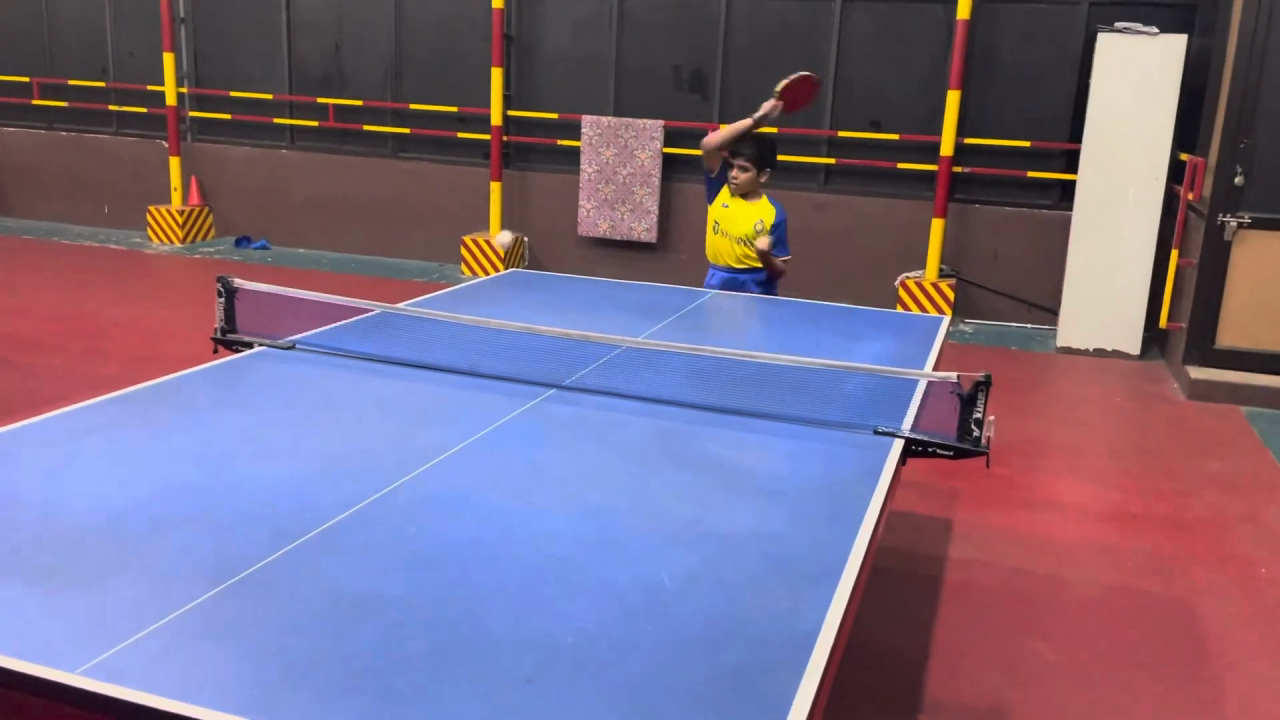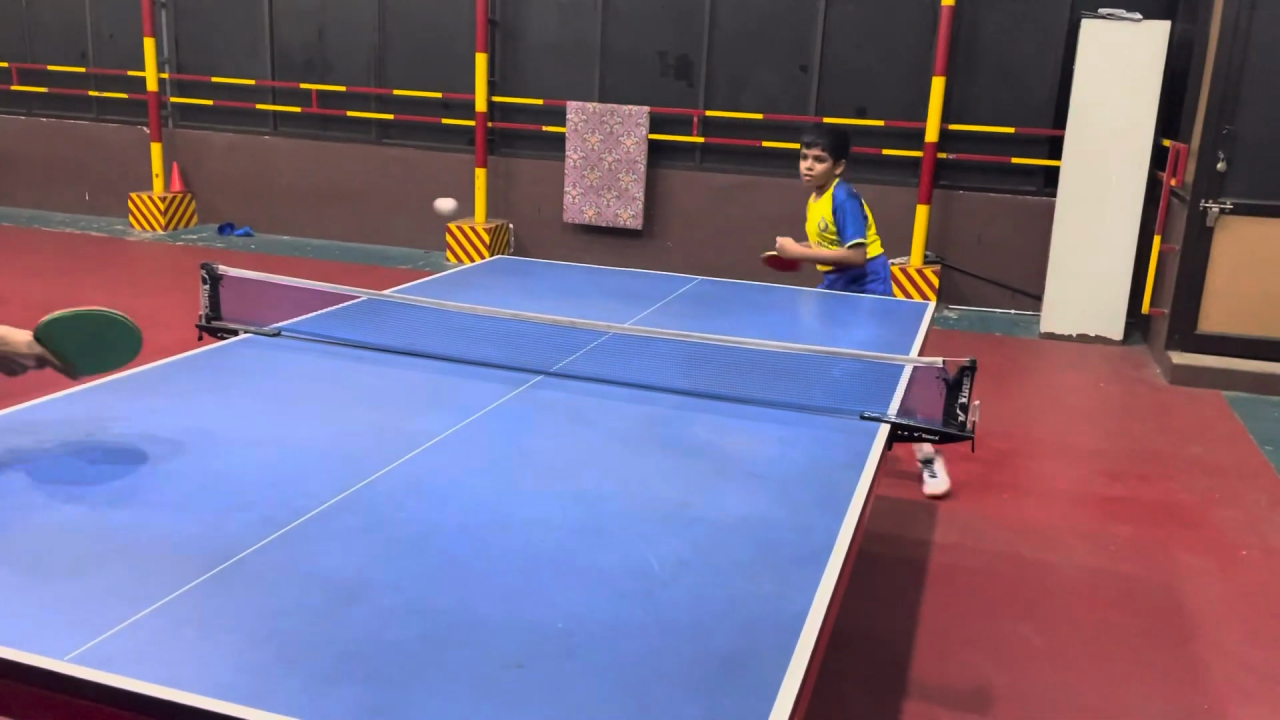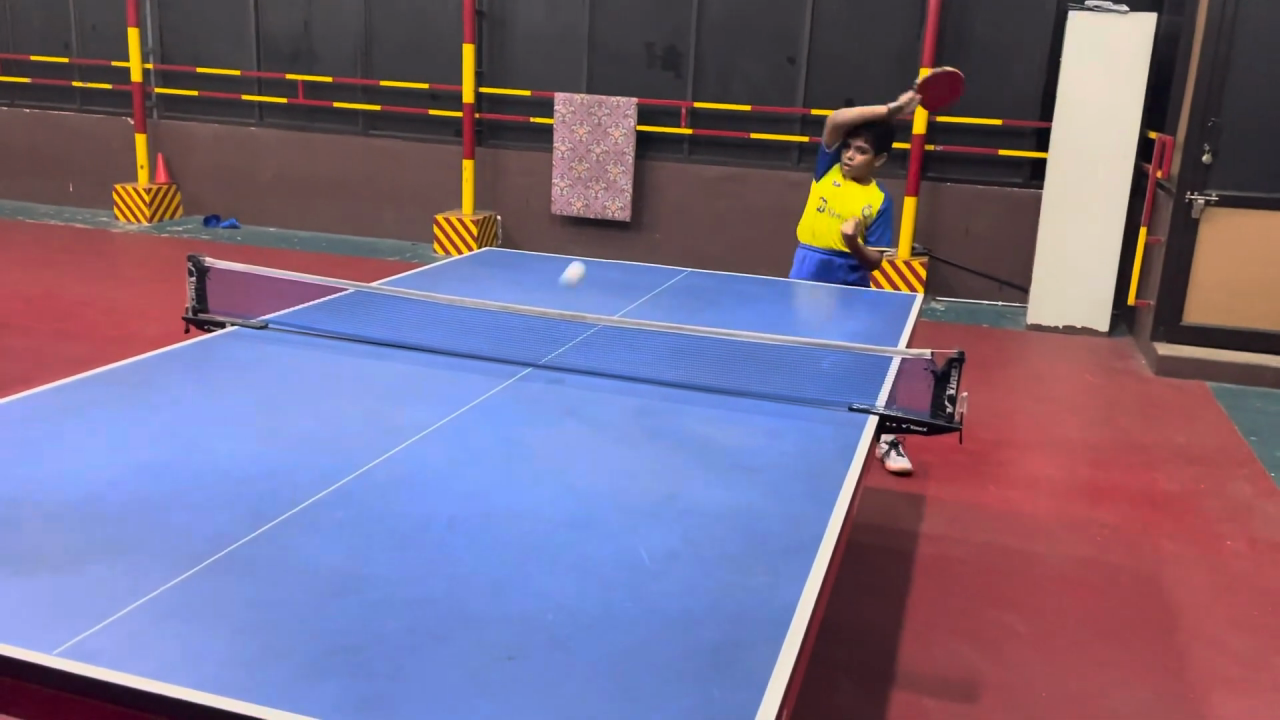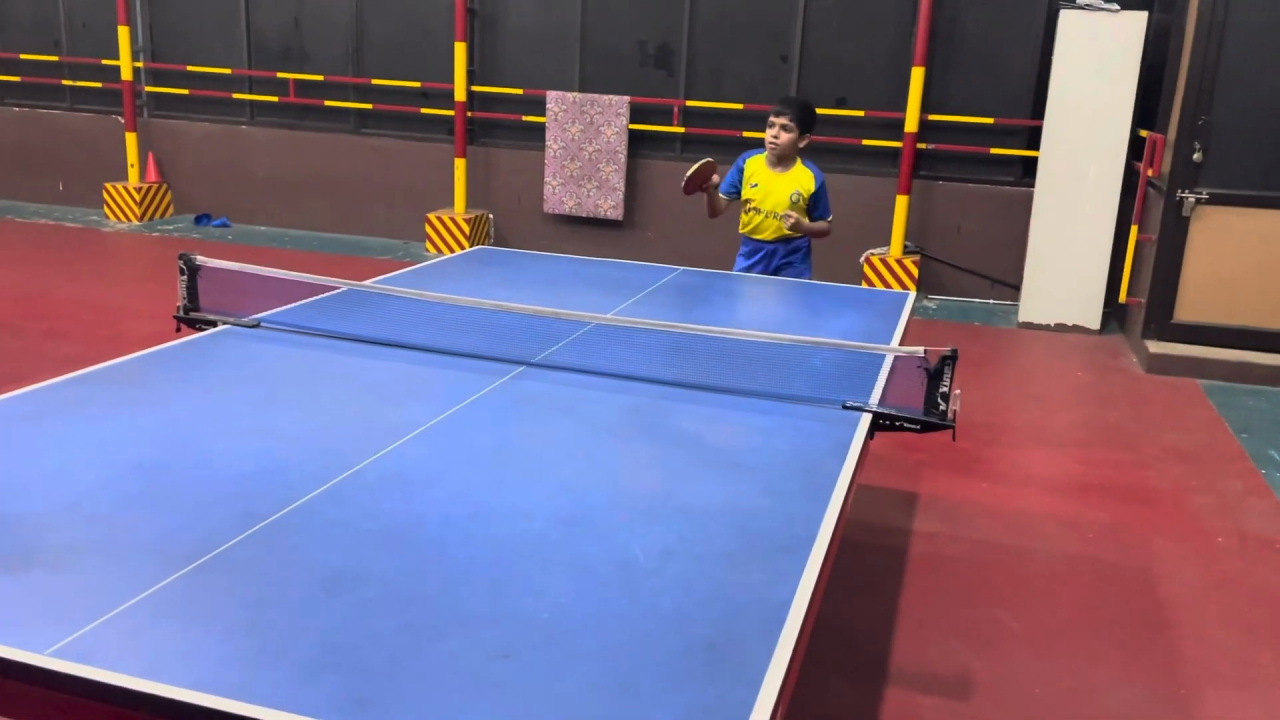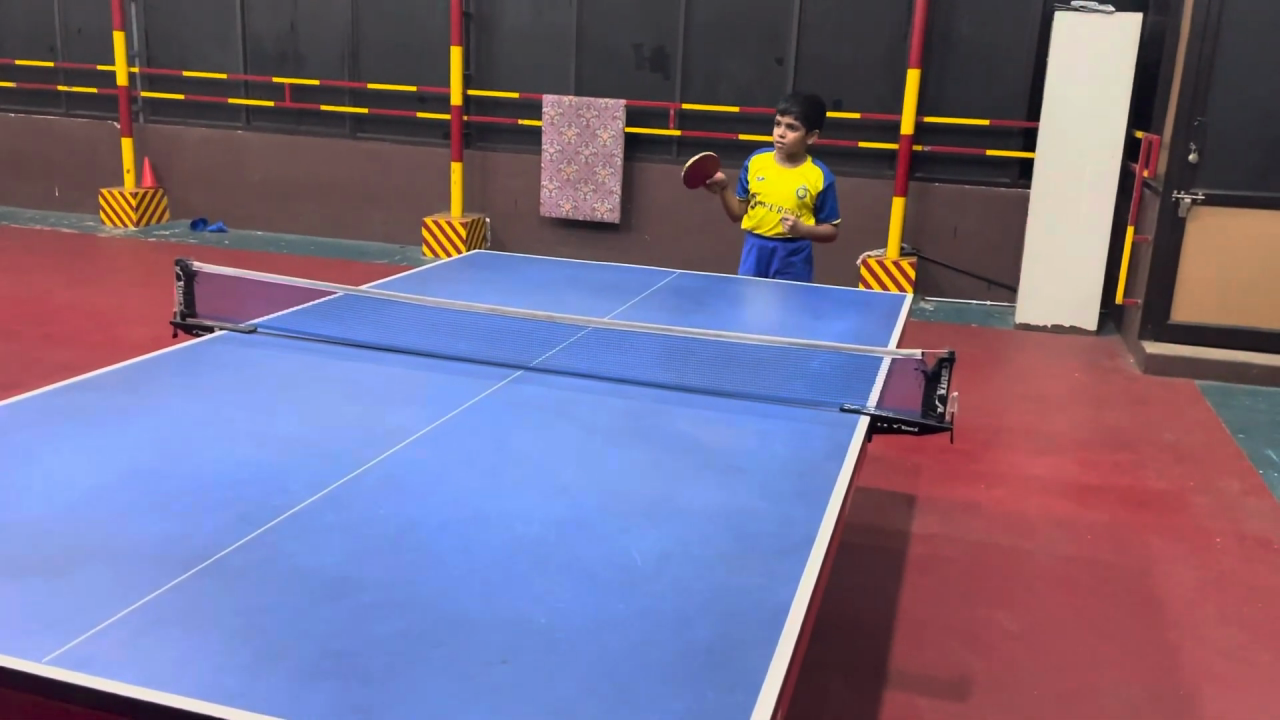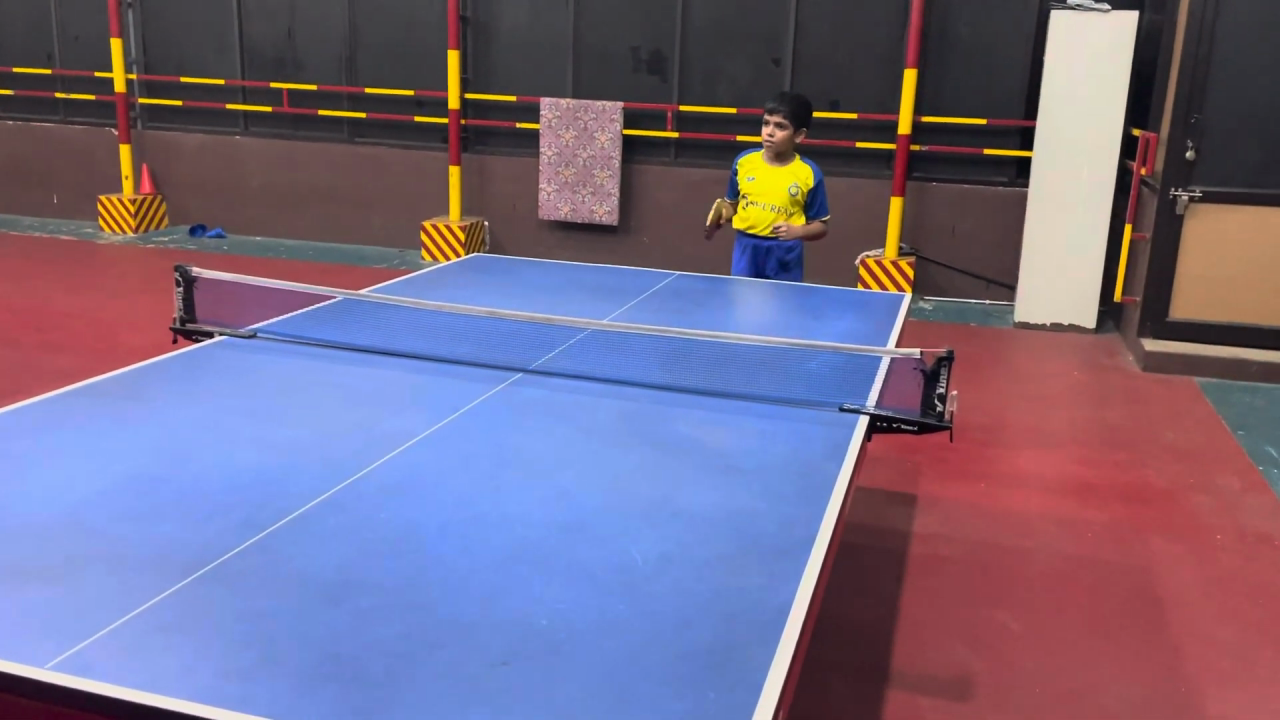
dt=0.7s
person 1, frame 1
left shoulder: (773, 214)
right shoulder: (721, 189)
left elbow: (778, 271)
right elbow: (708, 145)
left wrist: (765, 256)
right wrist: (755, 119)
left hip: (756, 292)
right hip: (717, 287)
person 1, frame 2
left shoulder: (843, 197)
right shoulder: (820, 198)
left elbow: (857, 255)
left wrist: (800, 252)
right wrist: (799, 253)
left hip: (864, 292)
right hip: (841, 292)
person 1, frame 3
left shoulder: (880, 200)
right shoulder: (830, 167)
left elbow: (875, 260)
right elbow: (834, 122)
left wrist: (854, 245)
right wrist: (891, 109)
left hip: (849, 288)
right hip: (805, 281)
left ankle: (888, 440)
person 1, frame 4
left shoulder: (812, 178)
right shoulder: (747, 163)
left elbow: (825, 226)
right elbow: (716, 211)
left wrist: (803, 227)
right wrist: (712, 189)
left hip: (791, 260)
right hip: (751, 255)
person 1, frame 5
left shoulder: (820, 176)
right shoulder: (756, 161)
left elbow: (831, 231)
right elbow: (738, 213)
left wrist: (803, 229)
right wrist: (723, 187)
left hip: (792, 262)
right hip: (753, 255)
person 1, frame 6
left shoulder: (810, 174)
right shoulder: (744, 162)
left elbow: (821, 226)
right elbow: (731, 206)
left wrist: (798, 231)
right wrist: (720, 215)
left hip: (784, 261)
right hip: (745, 254)
